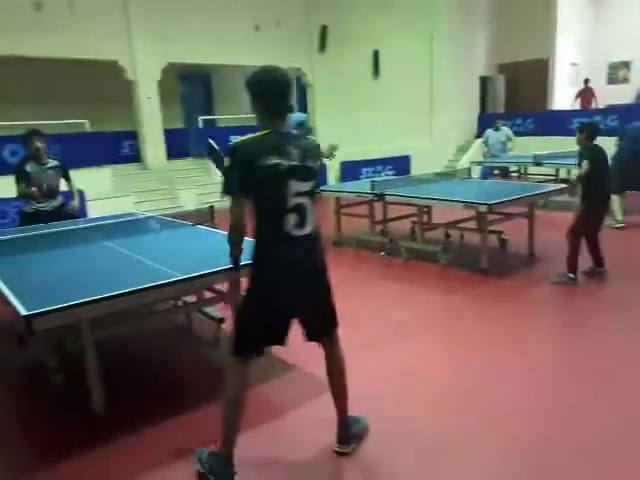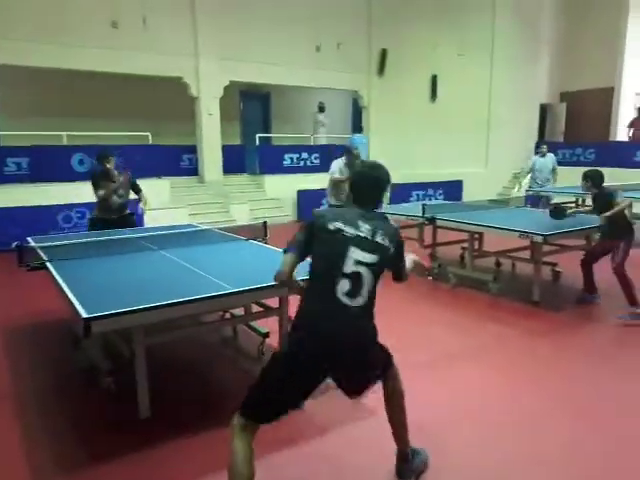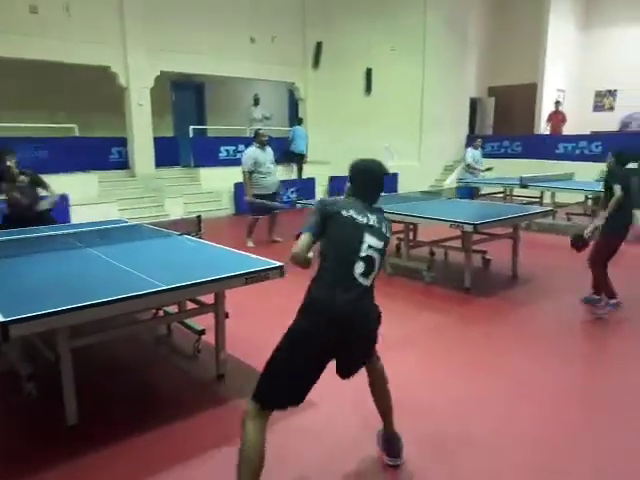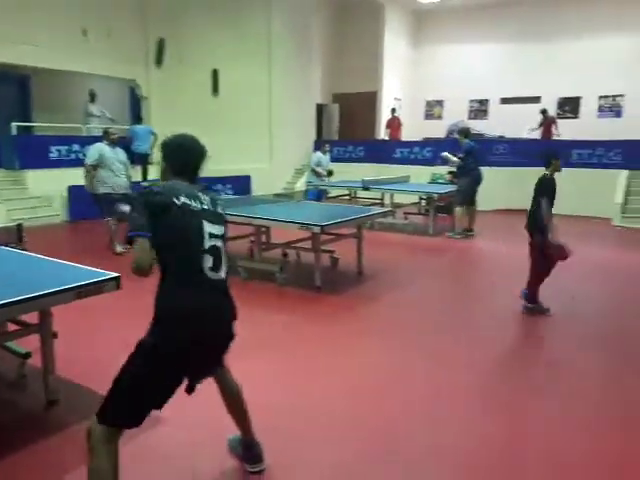
dt=1s
person 1, frame 1
left shoulder: (245, 150)
right shoulder: (311, 148)
left elbow: (237, 222)
left wrist: (235, 263)
left hip: (270, 270)
right hip: (310, 265)
left knee: (239, 360)
right knee: (330, 342)
right ankle: (345, 428)
person 1, frame 2
left shoulder: (322, 217)
right shoulder: (389, 233)
left elbow: (283, 275)
right elbow: (401, 274)
right wrist: (411, 262)
left hip: (308, 339)
right hip: (359, 338)
left knee: (242, 427)
right knee: (389, 372)
person 1, frame 3
left shoulder: (329, 206)
right shoulder: (383, 223)
left elbow: (298, 254)
left hip: (320, 314)
right hip: (363, 317)
left knee: (255, 412)
right knee: (372, 361)
right ankle: (391, 441)
person 1, frame 4
left shoulder: (152, 194)
right shoulder: (214, 203)
left elbow: (141, 265)
left wrist: (155, 252)
left hip: (176, 321)
right hip: (221, 315)
left knee: (101, 431)
right knee: (217, 368)
right ankle: (250, 447)
person 2, frame 1
left shoulder: (586, 151)
right shoulder: (599, 150)
left elbow: (584, 171)
left wrist: (576, 182)
right wrist: (582, 183)
left hip: (592, 199)
right hip: (601, 198)
left knee: (574, 233)
right knee: (590, 233)
left ankle: (571, 274)
right ankle: (599, 267)
person 2, frame 2
left shoulder: (605, 193)
right shoulder: (597, 196)
left elbow: (626, 203)
left wrist: (607, 214)
right wrist: (575, 211)
left hip: (622, 236)
right hip: (608, 236)
left knee: (618, 268)
right knee: (587, 260)
right ankle: (591, 293)
person 2, frame 3
left shoulder: (613, 172)
right shoulder: (624, 175)
left elbow: (618, 195)
left wrist: (602, 218)
right wrist: (594, 224)
left hip: (614, 224)
right hip: (622, 223)
left knee: (594, 260)
right knee: (601, 259)
left ankle: (612, 299)
right ankle: (598, 294)
person 2, frame 4
left shoulder: (545, 179)
right shoulder: (547, 181)
right elbow: (545, 208)
right wrist: (551, 232)
left hip: (538, 226)
right hip: (537, 227)
left knee: (549, 260)
right knee: (539, 264)
left ankle: (530, 292)
right ankle: (530, 302)
